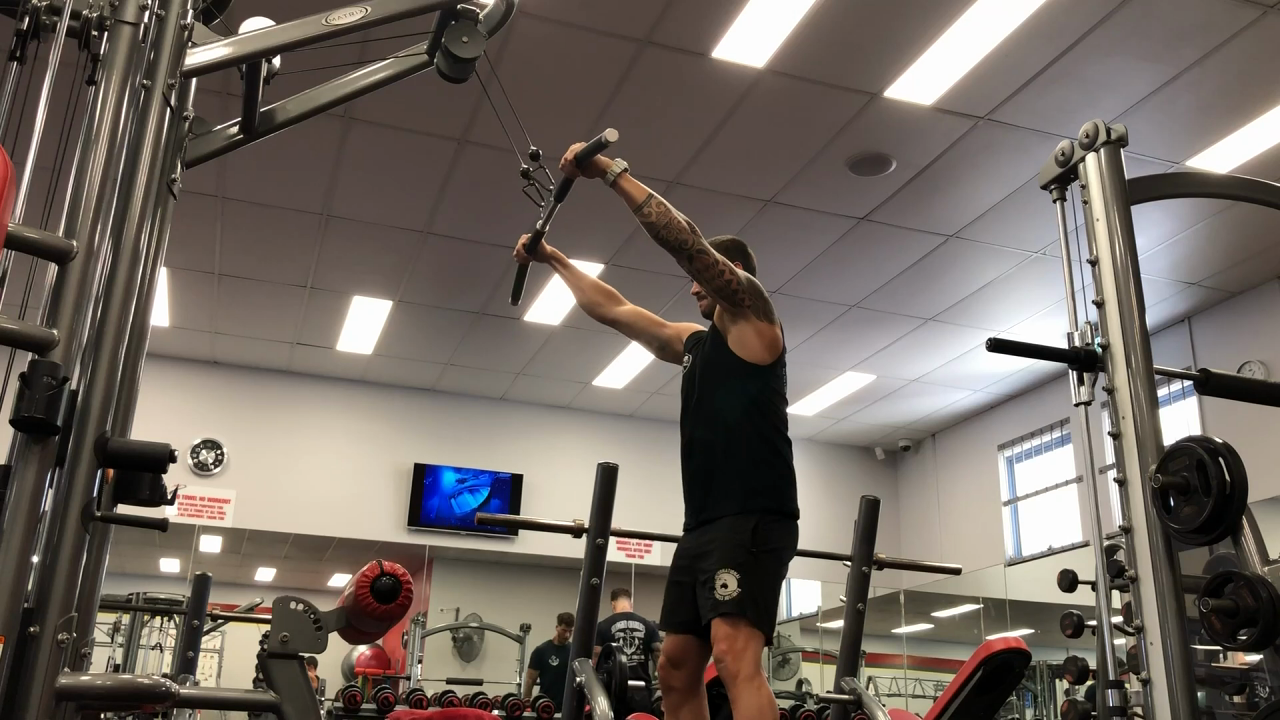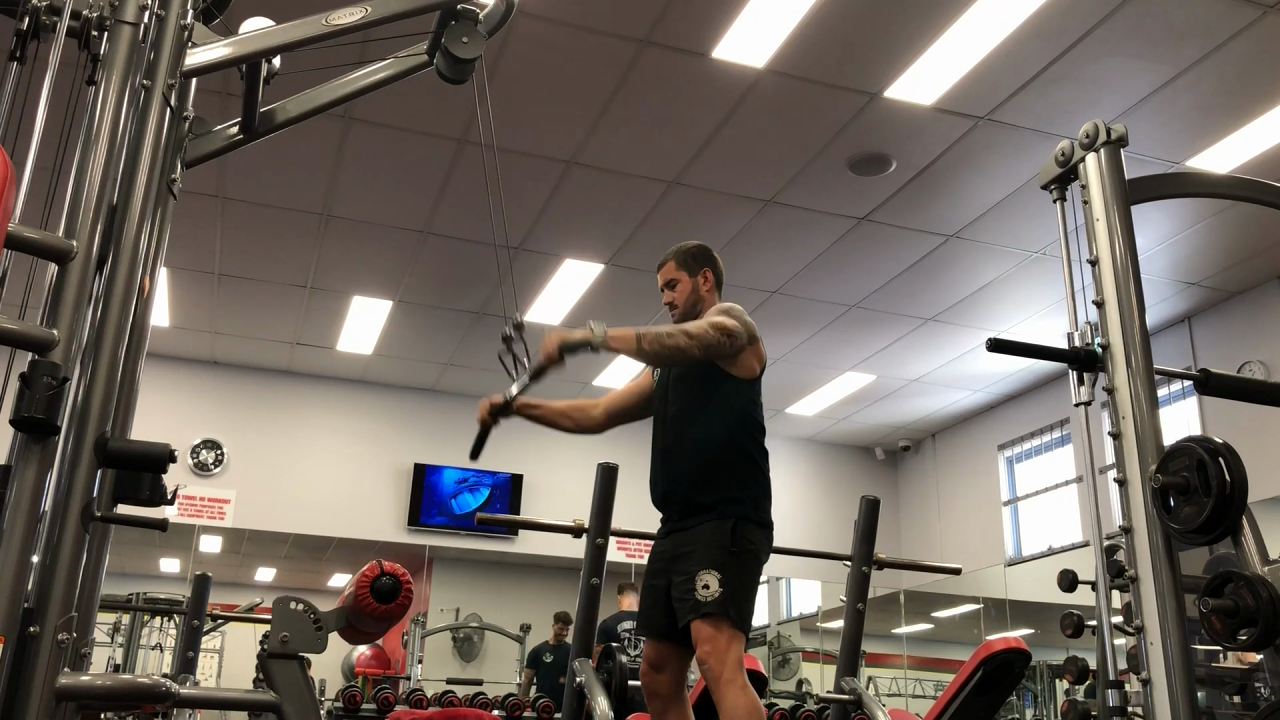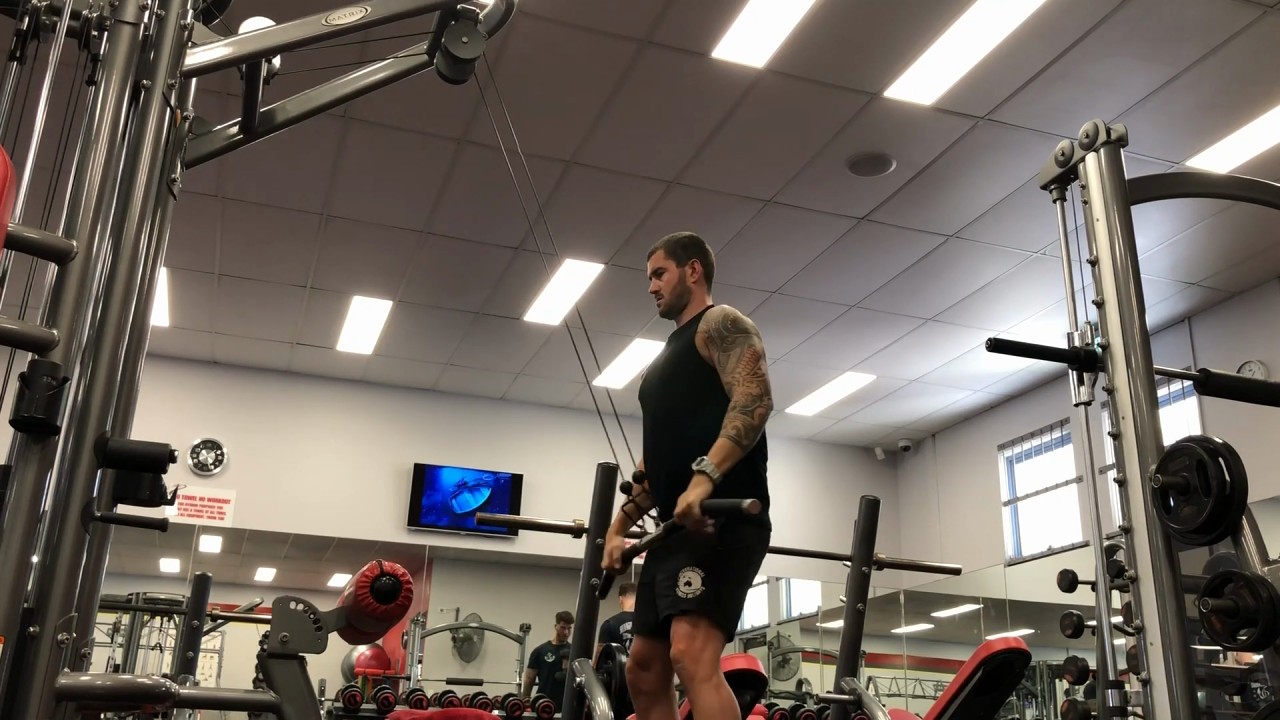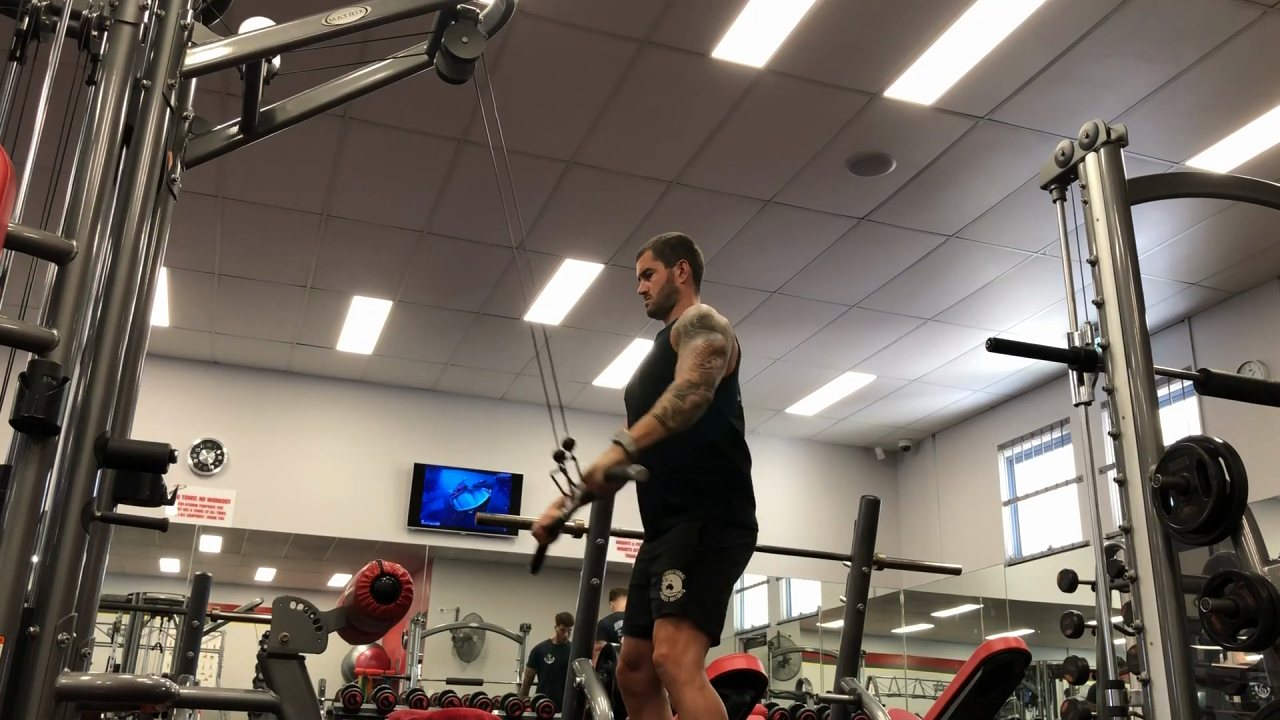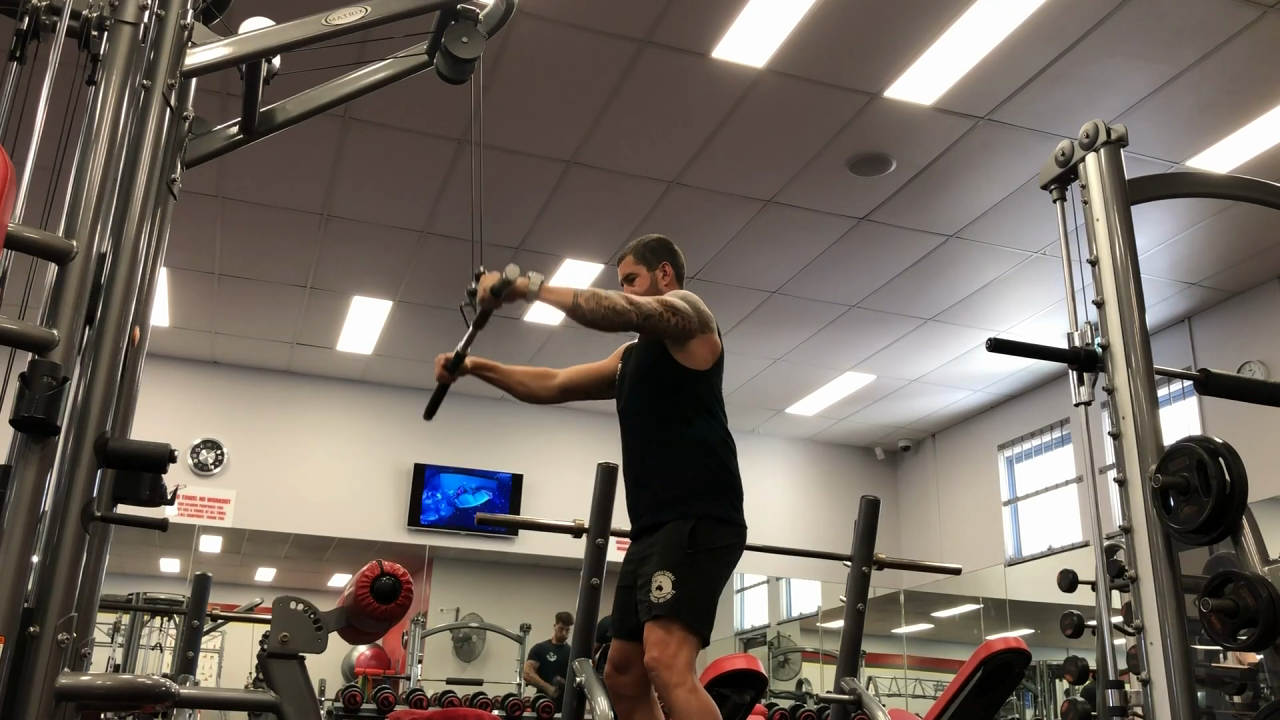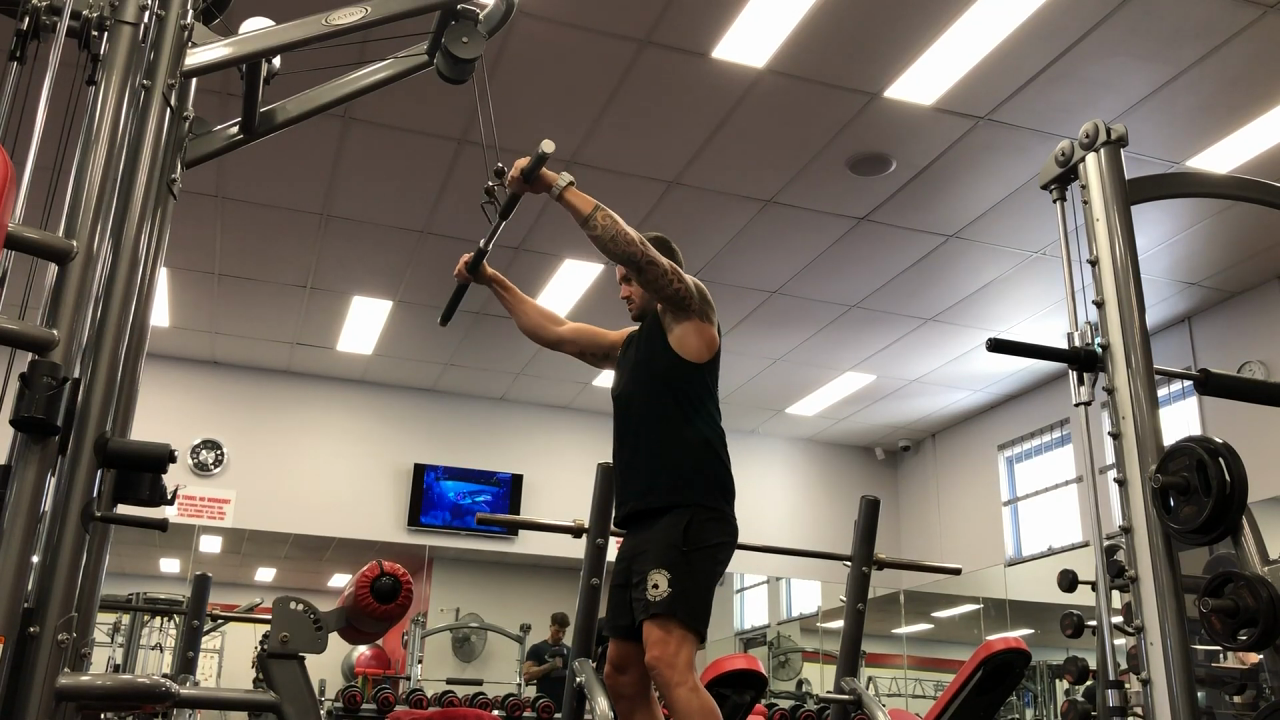
dt=0.7s
person 1, frame 1
left shoulder: (752, 316)
right shoulder: (694, 343)
left elbow: (686, 242)
right elbow: (613, 310)
left wrist: (611, 171)
right wrist: (556, 260)
left hip: (751, 520)
right hip: (703, 525)
left knee: (735, 657)
right knee: (677, 669)
person 1, frame 2
left shoulder: (728, 322)
right shoulder: (664, 370)
left elbow: (675, 341)
right elbow: (598, 416)
left wrist: (589, 335)
right wrist: (519, 406)
left hip: (726, 523)
right hip: (677, 529)
left knee: (718, 658)
right knee: (659, 676)
person 1, frame 3
left shoulder: (723, 324)
right shoulder: (665, 361)
left elbow: (753, 399)
left wrist: (704, 477)
right wrist: (620, 525)
left hip: (723, 521)
right hip: (676, 528)
left knee: (693, 657)
right knee: (645, 670)
person 1, frame 4
left shoulder: (702, 323)
right shoulder: (658, 356)
left elbow: (693, 391)
right elbow: (620, 457)
left wrist: (619, 444)
right wrist: (564, 503)
left hip: (710, 522)
right hip: (667, 530)
left knee: (677, 660)
right knee: (636, 671)
person 1, frame 5
left shoulder: (686, 312)
right shoulder: (632, 358)
left elbow: (619, 312)
right elbow: (555, 385)
left wrist: (527, 285)
right wrist: (474, 367)
left hip: (698, 521)
right hip: (654, 529)
left knee: (666, 662)
right knee: (624, 675)
person 1, frame 6
left shoulder: (689, 312)
right shoulder: (631, 345)
left elbow: (632, 249)
right elbow: (556, 333)
left wrist: (556, 184)
right wrist: (494, 282)
left hip: (689, 517)
right hip: (644, 525)
left knee: (667, 661)
right knee: (623, 674)
